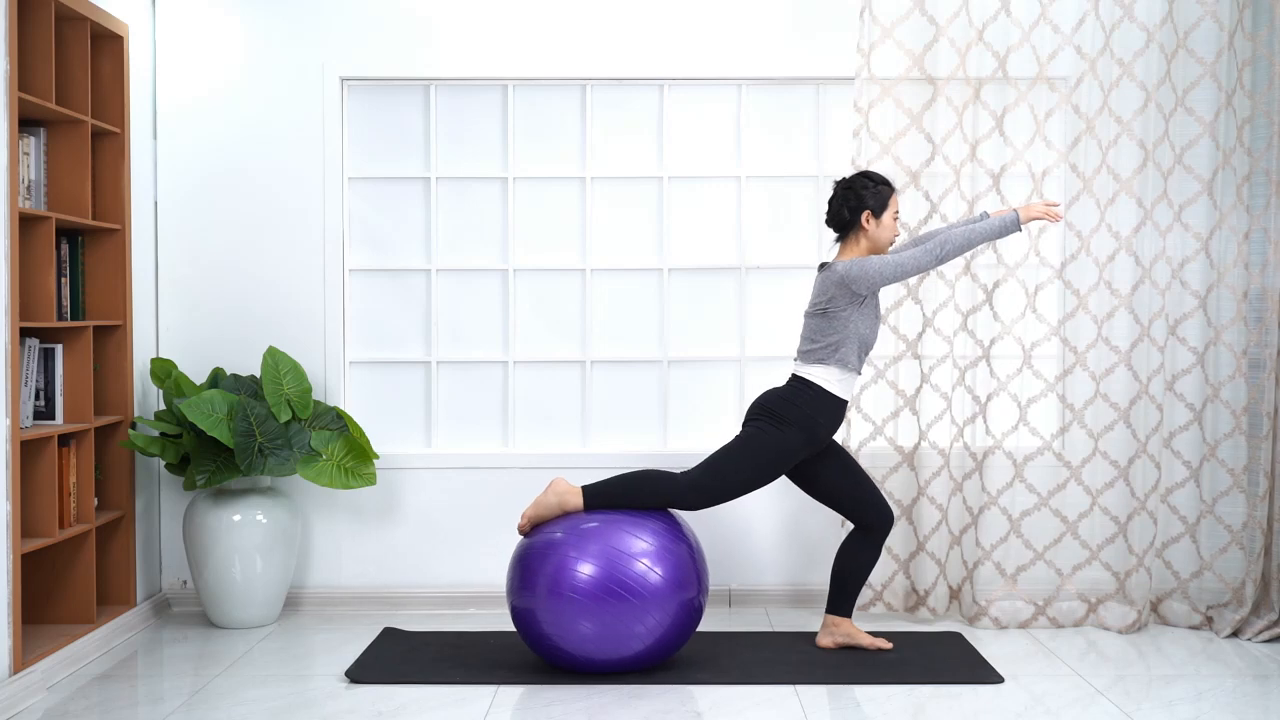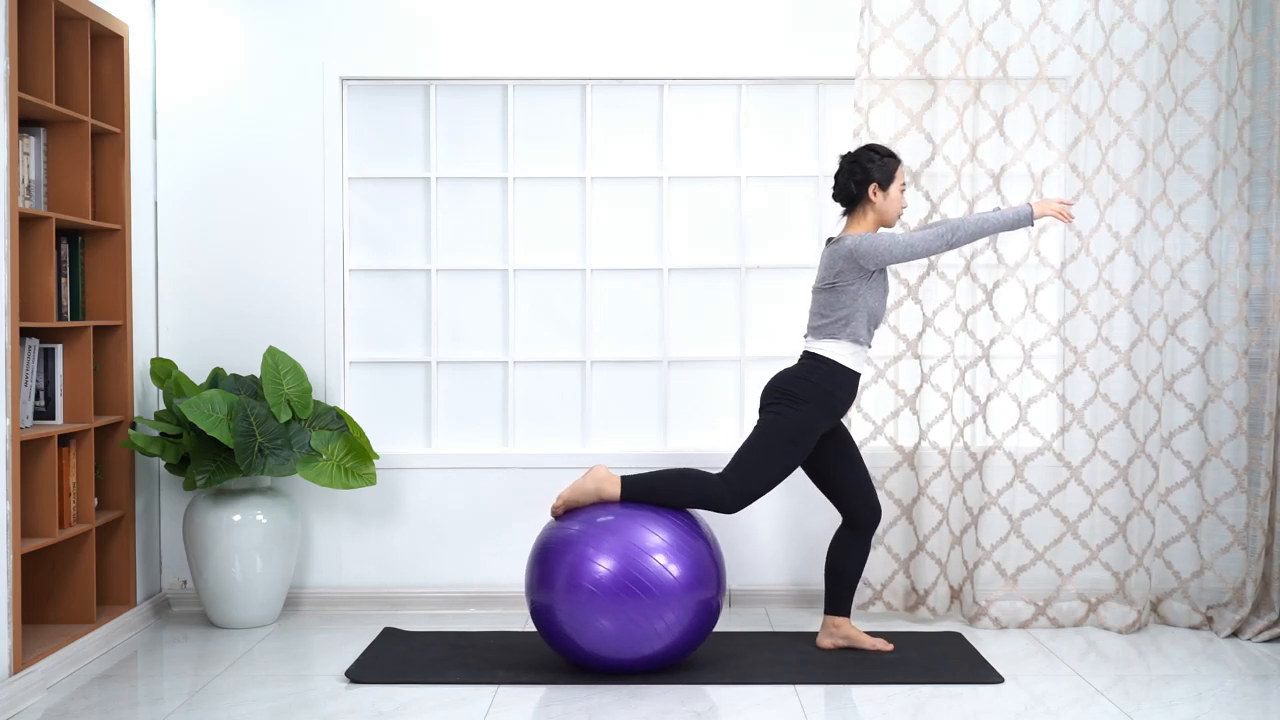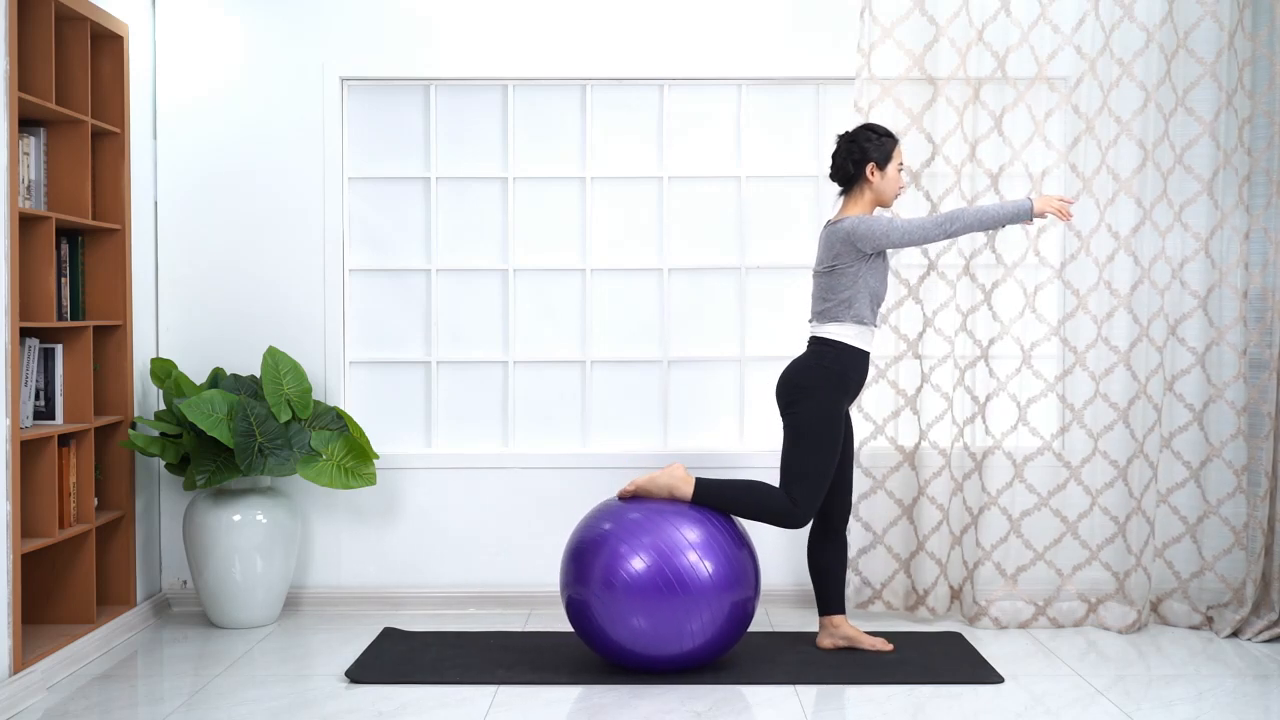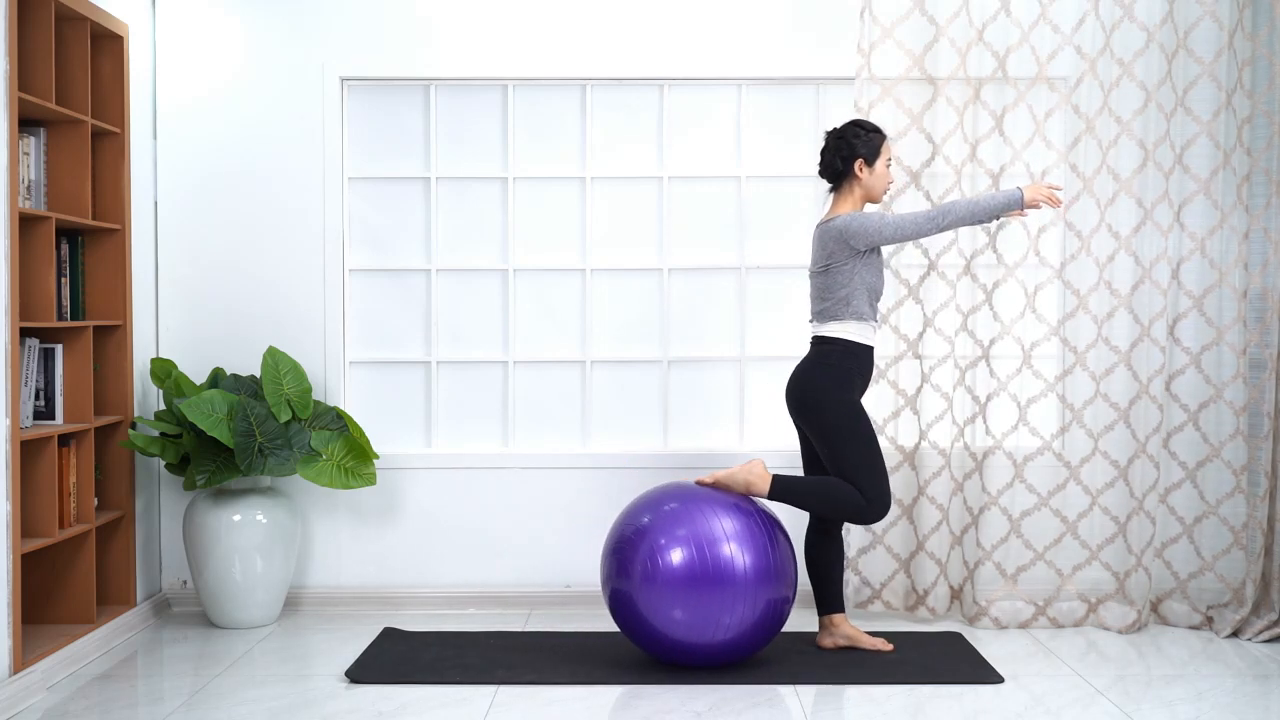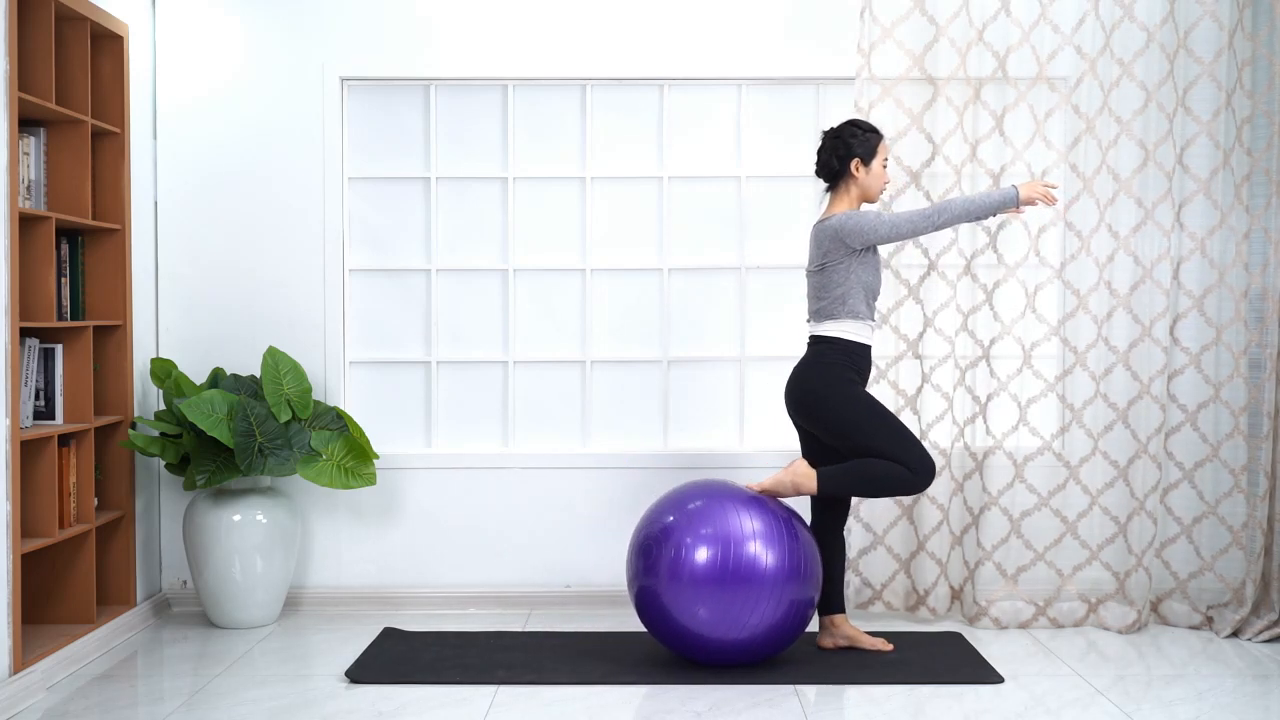
dt=0.7s
person 1, frame 1
left shoulder: (854, 271)
right shoulder: (849, 276)
left elbow: (926, 245)
right elbow: (935, 253)
left wrist: (994, 215)
right wrist: (1015, 220)
left hip: (805, 428)
right hip: (790, 420)
left knee: (875, 518)
right knee: (691, 489)
left ankle: (837, 626)
right ankle: (571, 497)
person 1, frame 2
left shoulder: (860, 248)
right shoulder: (858, 249)
left elbow: (933, 234)
right elbow: (943, 239)
left wrist: (1014, 213)
right wrist: (1028, 213)
left hip: (816, 403)
right hip: (804, 398)
left knee: (864, 512)
right knee: (729, 491)
left ankle: (835, 625)
right ankle: (609, 485)
person 1, frame 3
left shoulder: (853, 228)
right shoulder: (856, 229)
left elbow: (934, 228)
right elbow: (942, 228)
left wrist: (1015, 211)
right wrist: (1026, 207)
left hip: (824, 384)
right hip: (819, 383)
left knee: (832, 512)
right knee: (795, 507)
left ankle: (834, 626)
right ankle: (684, 486)
person 1, frame 4
left shoulder: (846, 225)
right shoulder: (847, 226)
left elbow: (926, 223)
right elbow: (935, 220)
left wrist: (1001, 206)
right wrist: (1015, 196)
left hip: (825, 381)
right hip: (830, 382)
left knee: (833, 512)
right knee: (869, 502)
left ankle: (834, 625)
right ankle: (759, 481)
person 1, frame 5
left shoulder: (845, 225)
right shoulder: (844, 226)
left elbow: (923, 221)
right elbow: (931, 218)
left wrist: (998, 203)
right wrist: (1011, 194)
left hip: (824, 382)
right hip: (828, 381)
left knee: (832, 512)
right knee: (915, 470)
left ankle: (834, 625)
right ankle: (804, 477)
